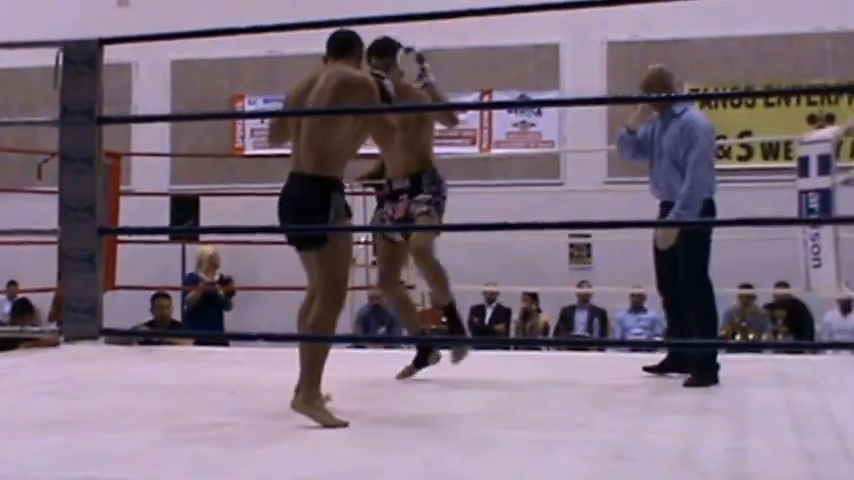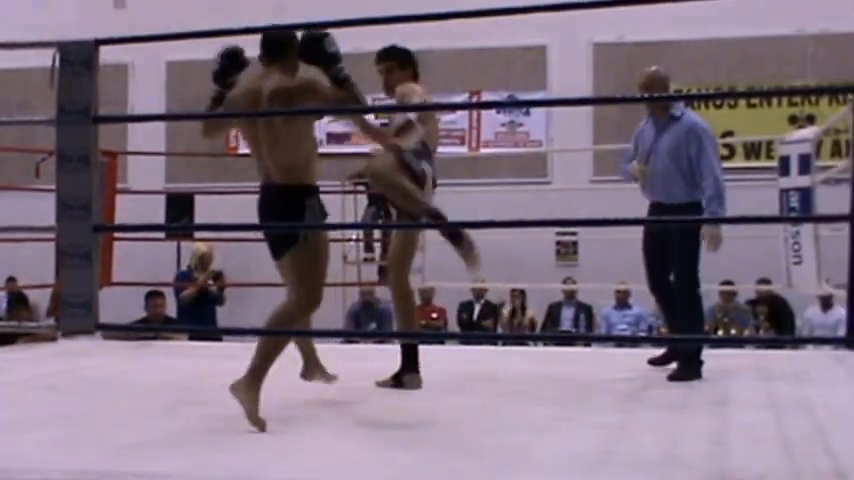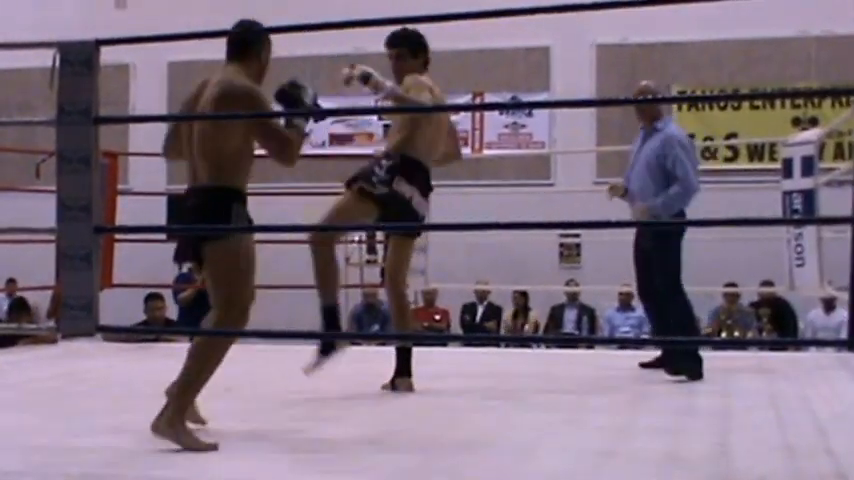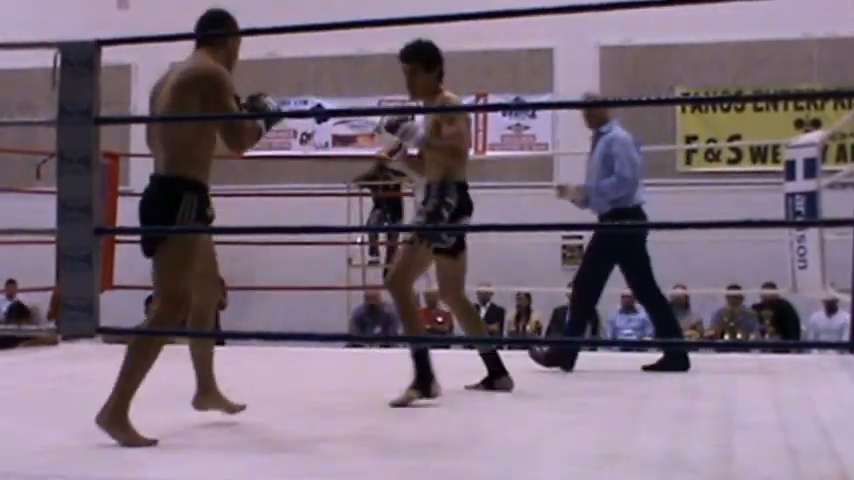
dt=0.4s
person 1, frame 1
left shoulder: (301, 86)
right shoulder: (358, 82)
left elbow: (276, 135)
right elbow: (388, 136)
right wrist: (383, 105)
left hip: (294, 192)
right hip: (321, 194)
left knee: (319, 290)
right knee: (331, 297)
left ankle: (308, 385)
right ankle: (308, 394)
person 1, frame 2
left shoulder: (244, 90)
right shoulder: (294, 87)
left elbow: (211, 127)
right elbow: (349, 103)
right wrist: (319, 66)
left hip: (273, 198)
right hip: (298, 202)
left knee: (301, 289)
right knee: (306, 297)
left ankle: (310, 363)
right ankle: (250, 381)
person 1, frame 3
left shoulder: (204, 88)
right shoulder: (244, 91)
left elbow: (171, 148)
right elbow: (286, 154)
right wrist: (299, 112)
left hip: (201, 205)
right hip: (222, 207)
left knee: (228, 304)
right knee: (232, 313)
left ankle: (184, 388)
right ankle: (173, 414)
person 1, frame 4
left shoulder: (171, 77)
right shoulder: (212, 74)
left elbow: (155, 140)
right elbow: (238, 142)
right wrist: (261, 118)
left hip: (179, 197)
right hip: (179, 199)
left knee: (208, 294)
right knee: (173, 308)
left ankle: (207, 390)
right ankle: (116, 410)
person 2, frame 1
left shoulder: (417, 94)
left elbow: (452, 120)
left wrist: (427, 78)
left hip: (424, 186)
right hip: (393, 194)
left knee: (422, 252)
right knee: (386, 280)
left ankle: (454, 322)
right ankle: (425, 349)
person 2, frame 2
left shoulder: (411, 91)
right shoulder: (422, 113)
left wrist: (404, 127)
left hip: (414, 165)
right hip: (410, 178)
right knee: (396, 276)
left ankle: (451, 230)
right ankle: (409, 368)
person 2, frame 3
left shoulder: (414, 82)
right shoulder: (438, 104)
left elbow: (420, 109)
right elbow: (454, 153)
left wrist: (383, 86)
left hip: (392, 171)
right hip: (418, 188)
left knee: (321, 237)
right knee: (395, 281)
left ankle: (331, 332)
right ankle: (403, 373)
person 2, frame 4
left shoulder: (445, 104)
right shoulder: (434, 110)
left elbow: (459, 150)
left wrist: (415, 135)
right wrist: (402, 151)
left hip: (446, 201)
right hip: (440, 201)
left knee: (398, 280)
right knee: (453, 296)
left ankle: (424, 376)
right ankle: (496, 373)
person 3, frame 1
left shoulder: (694, 124)
right shoulder: (655, 122)
left elbow: (696, 179)
right elbow: (628, 152)
left wrist: (676, 221)
right wrist: (631, 127)
left hip: (694, 213)
right hip: (669, 211)
left knee: (695, 287)
right knee: (668, 285)
left ankle: (706, 364)
right ankle: (680, 356)
person 3, frame 2
left shoulder: (693, 127)
right shoulder: (646, 127)
left elbow: (711, 176)
right elbow: (630, 165)
left wrist: (713, 220)
right wrist: (632, 168)
left hip: (685, 213)
right hip: (657, 211)
left knee: (684, 285)
right knee: (657, 282)
left ankle: (691, 359)
right ankle: (679, 344)
person 3, frame 3
left shoulder: (673, 137)
right shoulder: (642, 138)
left elbow: (687, 184)
left wrist: (653, 208)
right wrist: (623, 190)
left hip: (665, 223)
right hip: (646, 224)
left knee: (668, 289)
right knee: (648, 291)
left ankle: (689, 358)
right ankle: (671, 352)
person 3, frame 4
left shoulder: (618, 139)
right shoulder: (600, 143)
left elbow: (625, 181)
right elbow: (596, 196)
left wrist: (586, 190)
right wrist: (575, 194)
left hip: (622, 221)
right hip: (618, 222)
left knee: (585, 285)
right knee: (645, 288)
left ankle: (564, 353)
right ankle: (676, 354)
